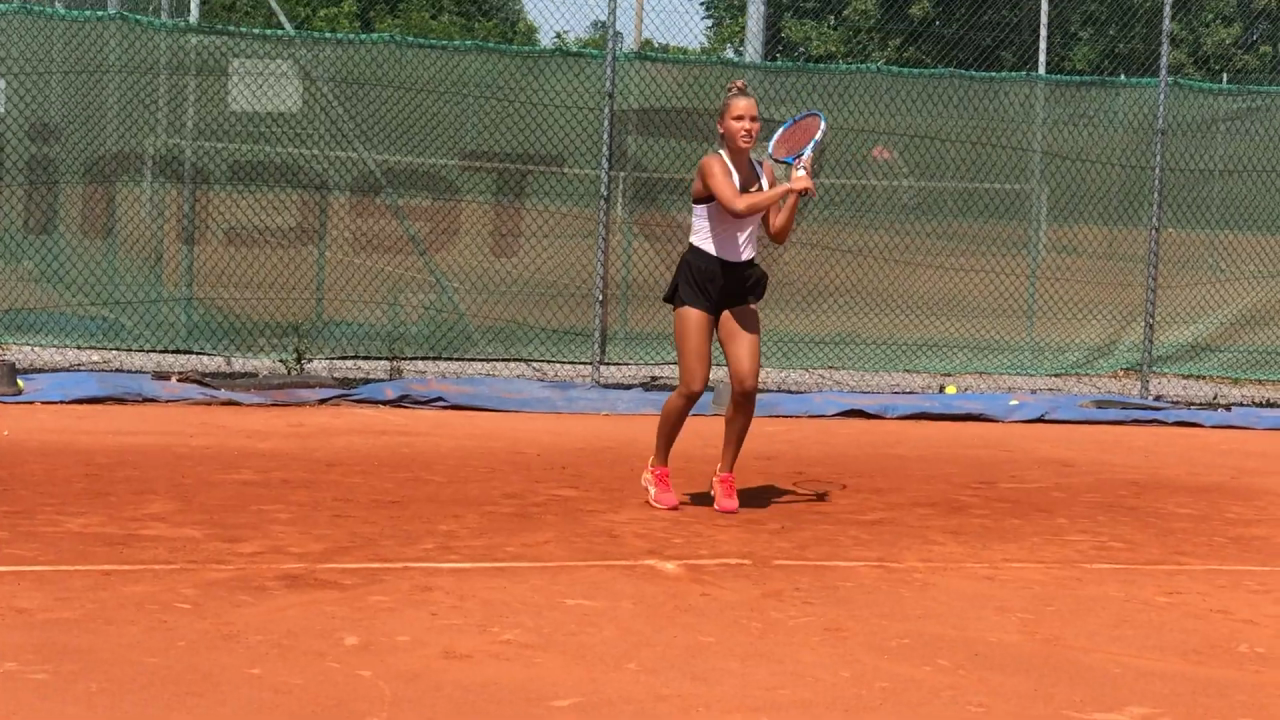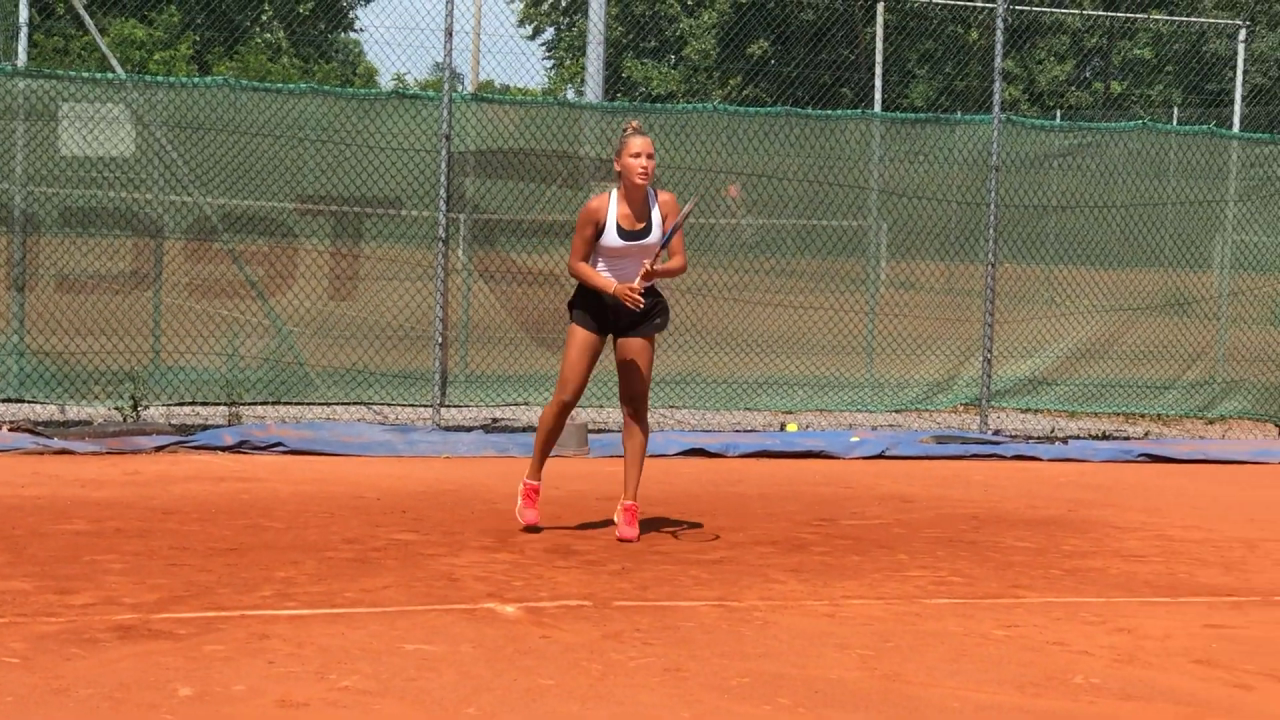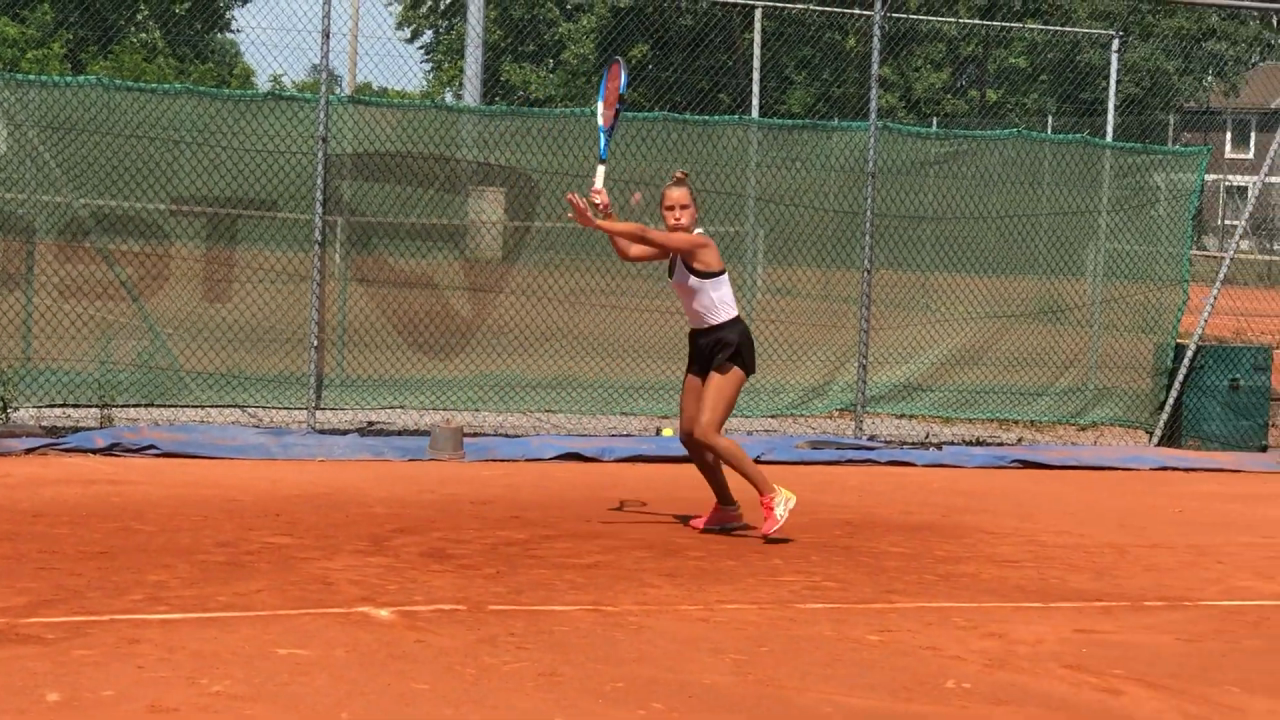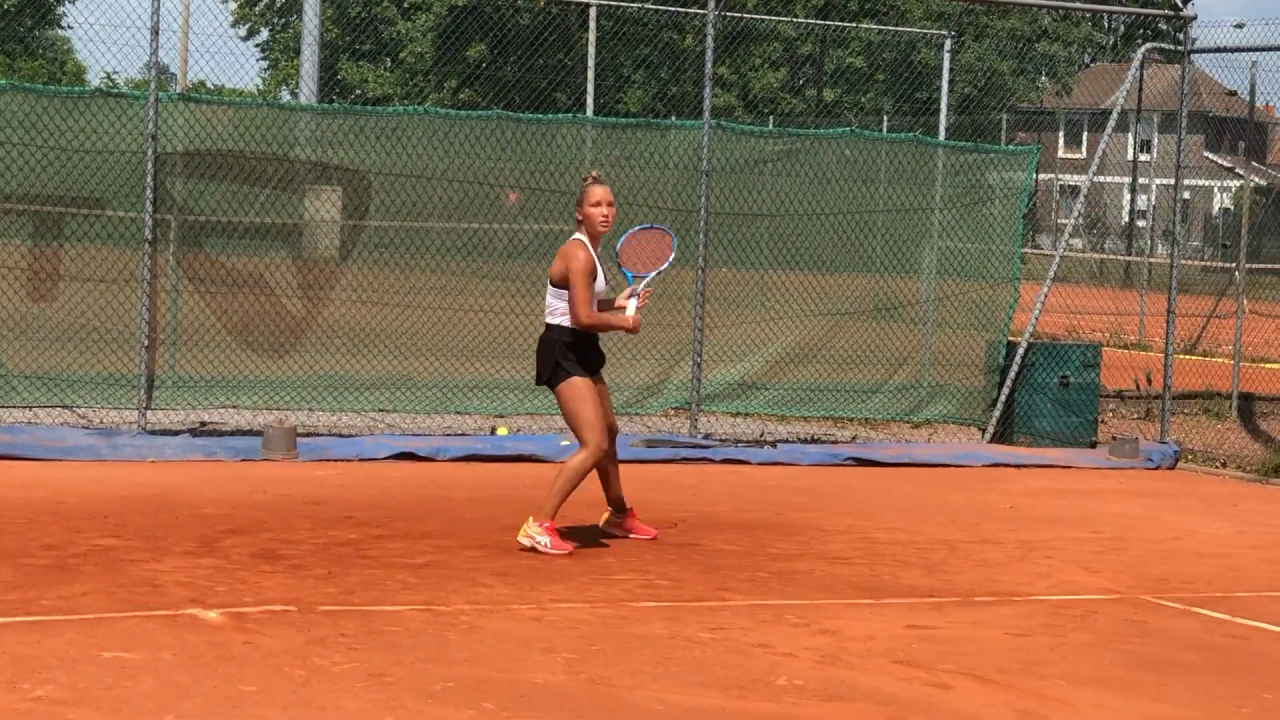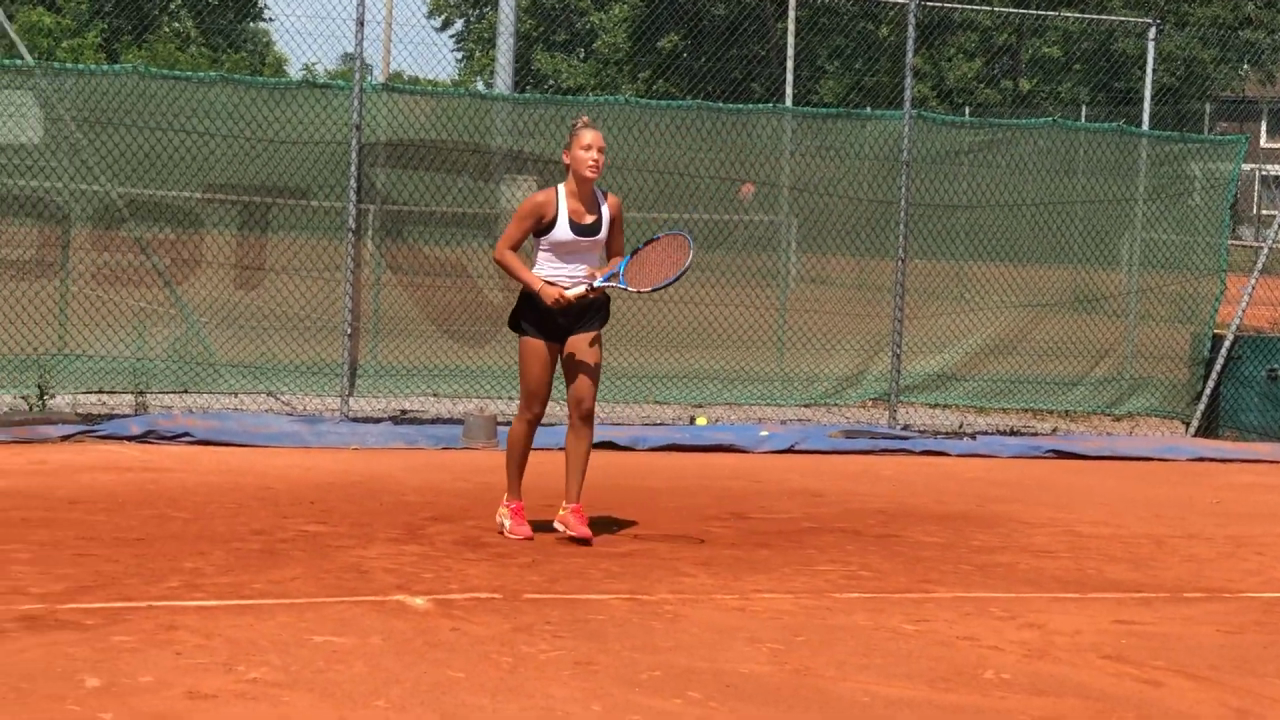
dt=1s
person 1, frame 1
left shoulder: (764, 169)
right shoulder: (712, 164)
left elbow: (778, 234)
right elbow: (738, 207)
left wrist: (796, 189)
right wrist: (785, 188)
left hip: (742, 281)
right hip: (700, 277)
left knee: (746, 385)
right knee: (692, 386)
left ankle: (724, 476)
right ankle: (657, 469)
person 1, frame 2
left shoulder: (666, 203)
right shoulder: (597, 207)
left elbow: (680, 262)
right elbow: (576, 264)
left wrist: (656, 272)
right wrist: (613, 288)
left hip: (640, 307)
right hip: (595, 304)
left knee: (635, 407)
right knee: (565, 398)
left ankle: (628, 506)
right ankle: (531, 482)
person 1, frame 3
left shoulder: (698, 245)
right shoulder: (673, 245)
left elbow: (640, 232)
right elbow: (627, 251)
left wrist: (596, 223)
right wrist: (603, 213)
left hip: (728, 343)
right hip: (702, 344)
left knee: (706, 435)
right knee: (689, 434)
left ankle: (774, 497)
right ankle: (727, 506)
person 1, frame 4
left shoulder: (588, 251)
right shoulder: (578, 252)
right elbow: (583, 317)
left wrist: (622, 301)
right wrist: (622, 323)
left hip: (580, 352)
right hip: (565, 351)
left knee: (606, 435)
right knee: (595, 444)
left ankle: (619, 515)
right ankle: (538, 526)
person 1, frame 5
left shoulder: (611, 205)
right shoulder: (544, 200)
left elbow: (616, 255)
right elbow: (502, 250)
left wrist: (607, 273)
right wrist: (539, 285)
left hip: (583, 307)
right hip: (542, 307)
left knee: (583, 410)
right knee: (532, 410)
left ankle: (572, 509)
right ankle: (512, 503)
